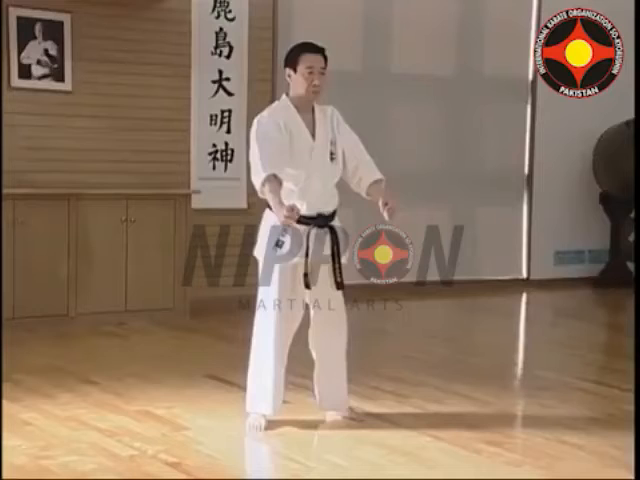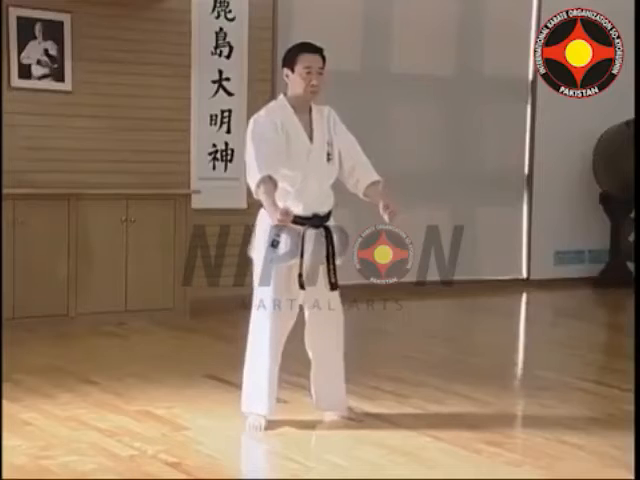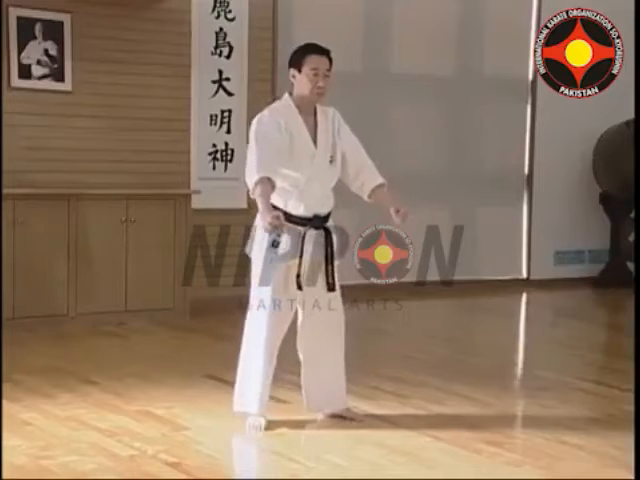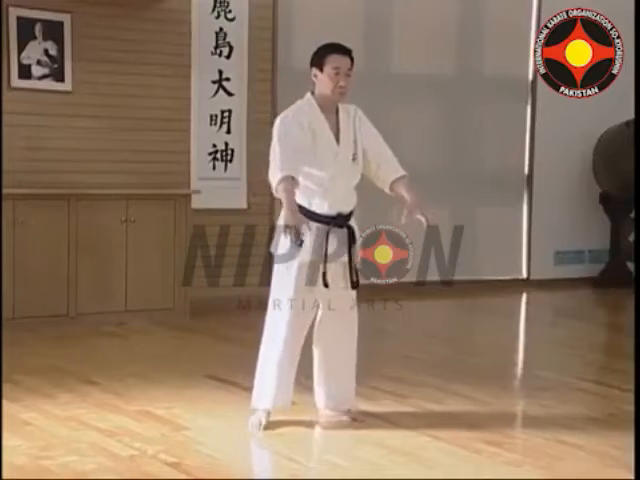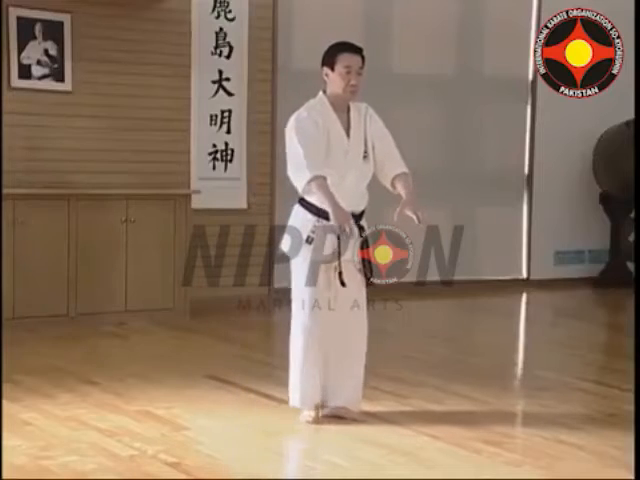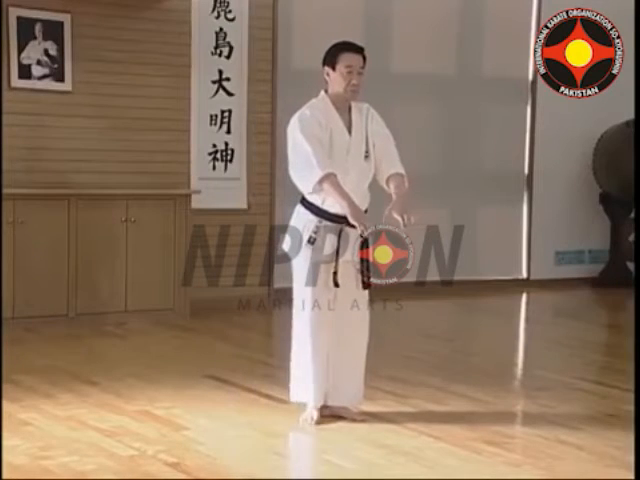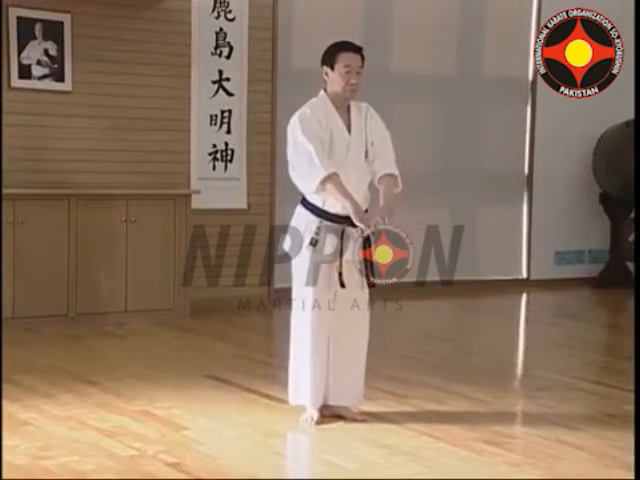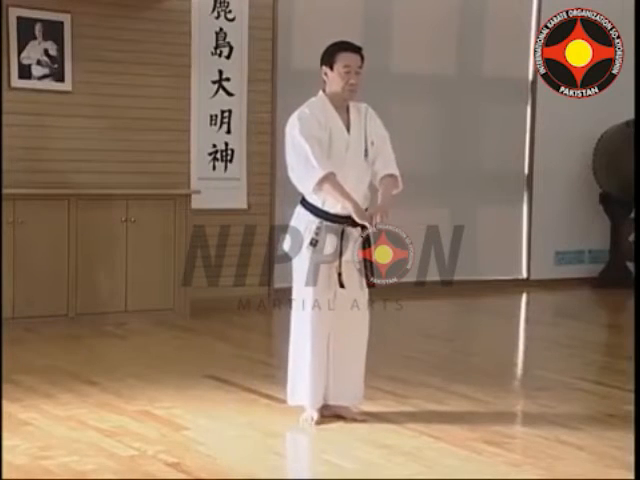
dt=0.3s
person 1, frame 1
left shoulder: (332, 119)
right shoulder: (270, 121)
left elbow: (360, 167)
right elbow: (265, 170)
left wrist: (382, 197)
right wrist: (278, 205)
left hip: (324, 232)
right hip: (285, 231)
left knee: (331, 319)
right knee: (276, 319)
left ankle: (333, 400)
right ankle: (261, 406)
person 1, frame 2
left shoulder: (329, 120)
right shoulder: (266, 121)
left elbow: (356, 167)
right elbow: (260, 170)
left wrist: (381, 199)
right wrist: (272, 207)
left hip: (319, 232)
right hip: (280, 231)
left knee: (328, 319)
right knee: (271, 319)
left ankle: (332, 400)
right ankle: (258, 406)
person 1, frame 3
left shoulder: (333, 121)
right shoulder: (271, 121)
left elbow: (361, 170)
right elbow: (259, 169)
left wrist: (391, 205)
right wrist: (265, 208)
left hip: (318, 233)
right hip: (280, 231)
left knee: (326, 317)
right knee: (267, 319)
left ankle: (327, 399)
right ankle: (253, 406)
person 1, frame 4
left shoulder: (355, 118)
right shoulder: (293, 120)
left elbow: (383, 164)
right elbow: (284, 167)
left wrist: (410, 198)
right wrist: (288, 207)
left hip: (341, 230)
right hip: (304, 228)
left knee: (340, 318)
right knee: (289, 315)
left ankle: (333, 401)
right ankle: (264, 403)
person 1, frame 5
left shoulder: (367, 117)
right shoulder: (305, 119)
left elbow: (390, 163)
right elbow: (307, 169)
left wrist: (406, 196)
right wrist: (333, 207)
left hip: (353, 227)
right hip: (314, 225)
left knee: (351, 315)
right knee: (311, 314)
left ankle: (338, 399)
right ankle: (309, 399)
person 1, frame 6
left shoulder: (369, 117)
right shoulder: (307, 119)
left elbow: (389, 163)
right elbow: (316, 169)
left wrist: (398, 197)
right wrist: (349, 205)
left hip: (353, 229)
right hip: (316, 225)
left knee: (352, 316)
right knee: (314, 314)
left ankle: (339, 398)
right ankle: (313, 399)
person 1, frame 7
left shoulder: (368, 117)
right shoulder: (306, 119)
left elbow: (385, 165)
right elbow: (318, 170)
left wrist: (385, 203)
right wrist: (353, 206)
left hip: (354, 229)
right hip: (317, 226)
left knee: (353, 315)
right knee: (313, 314)
left ankle: (340, 398)
right ankle: (312, 400)
person 1, frame 8
left shoulder: (367, 117)
right shoulder: (305, 119)
left elbow: (385, 166)
right elbow: (315, 170)
left wrist: (382, 203)
right wrist: (354, 205)
left hip: (353, 230)
right hip: (317, 226)
left knee: (352, 315)
right knee: (313, 314)
left ankle: (340, 397)
right ankle: (311, 401)
